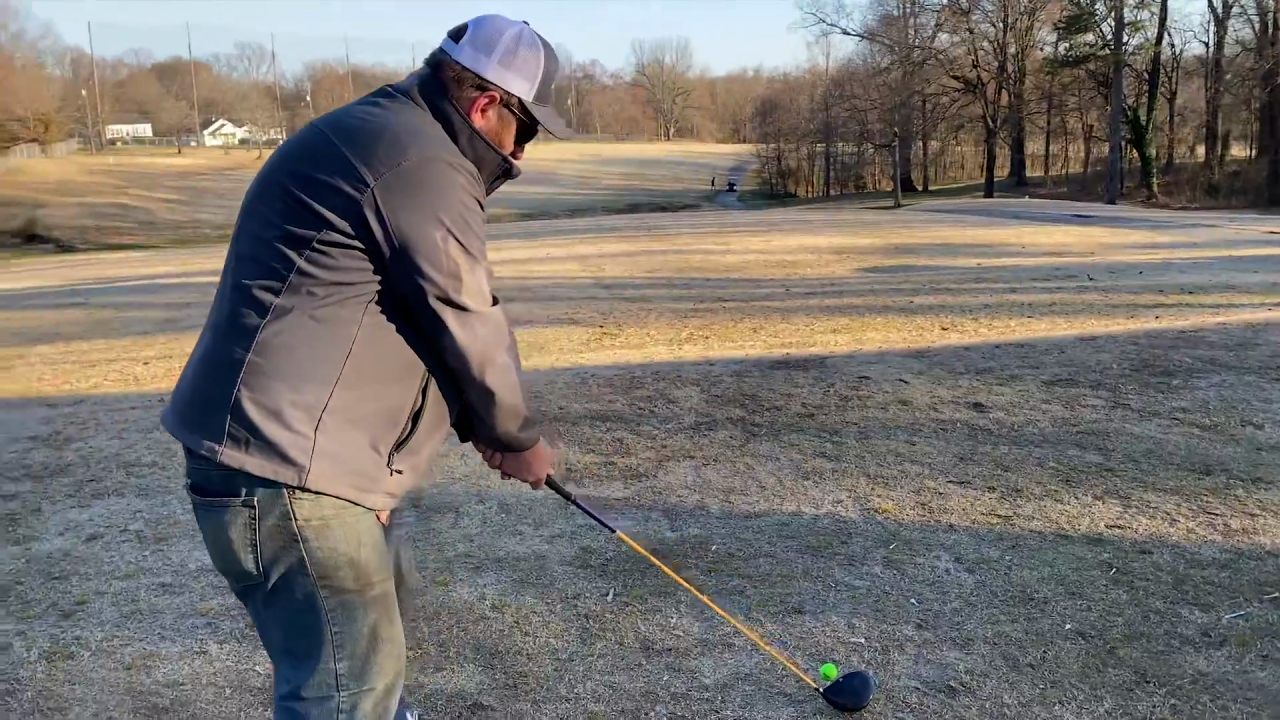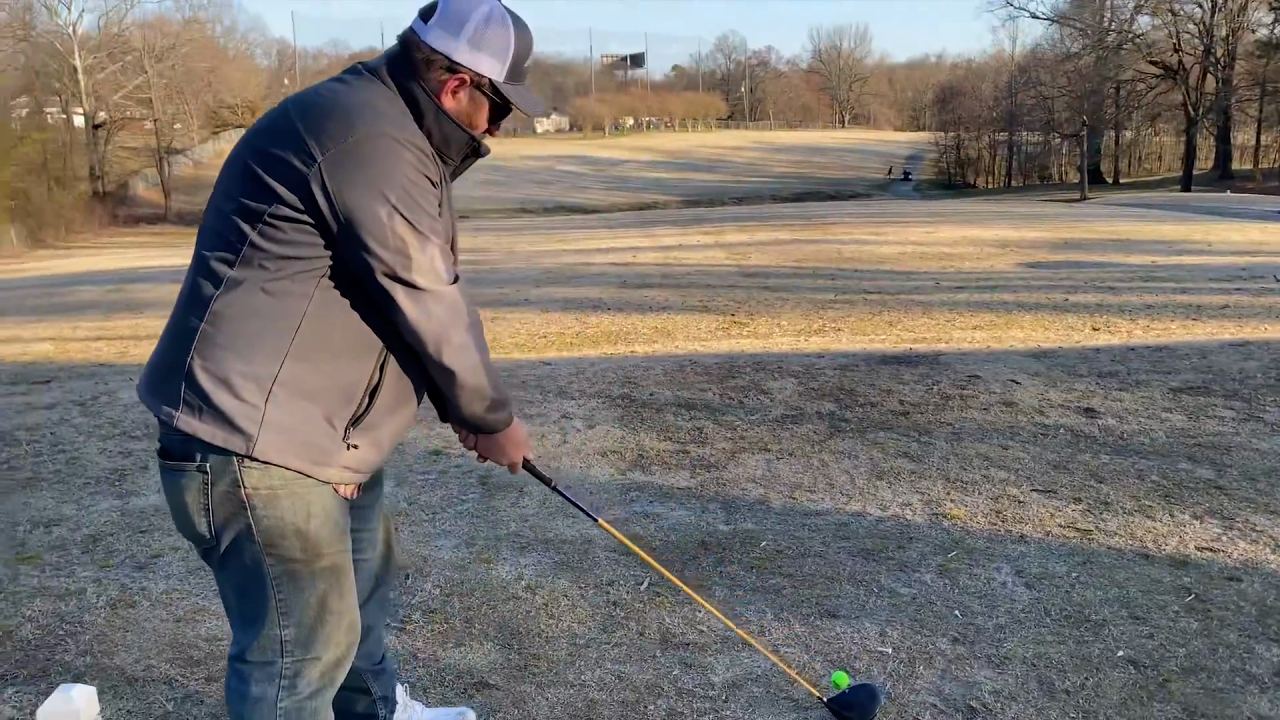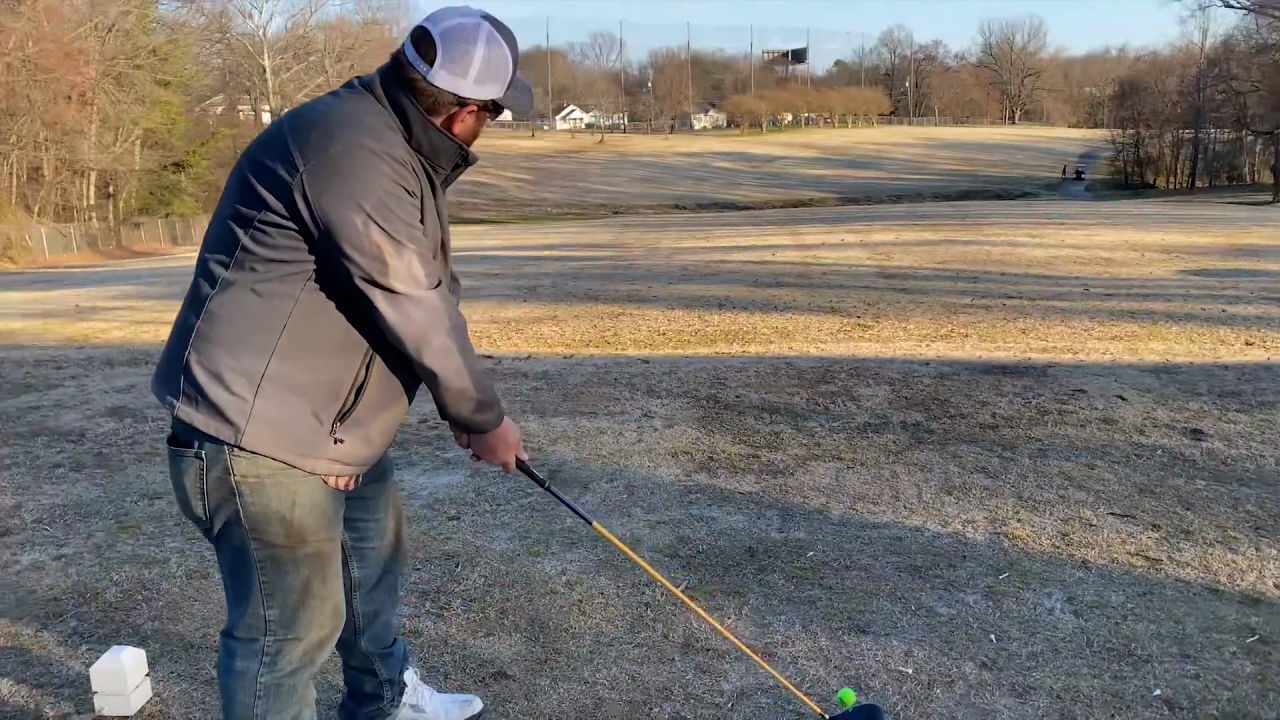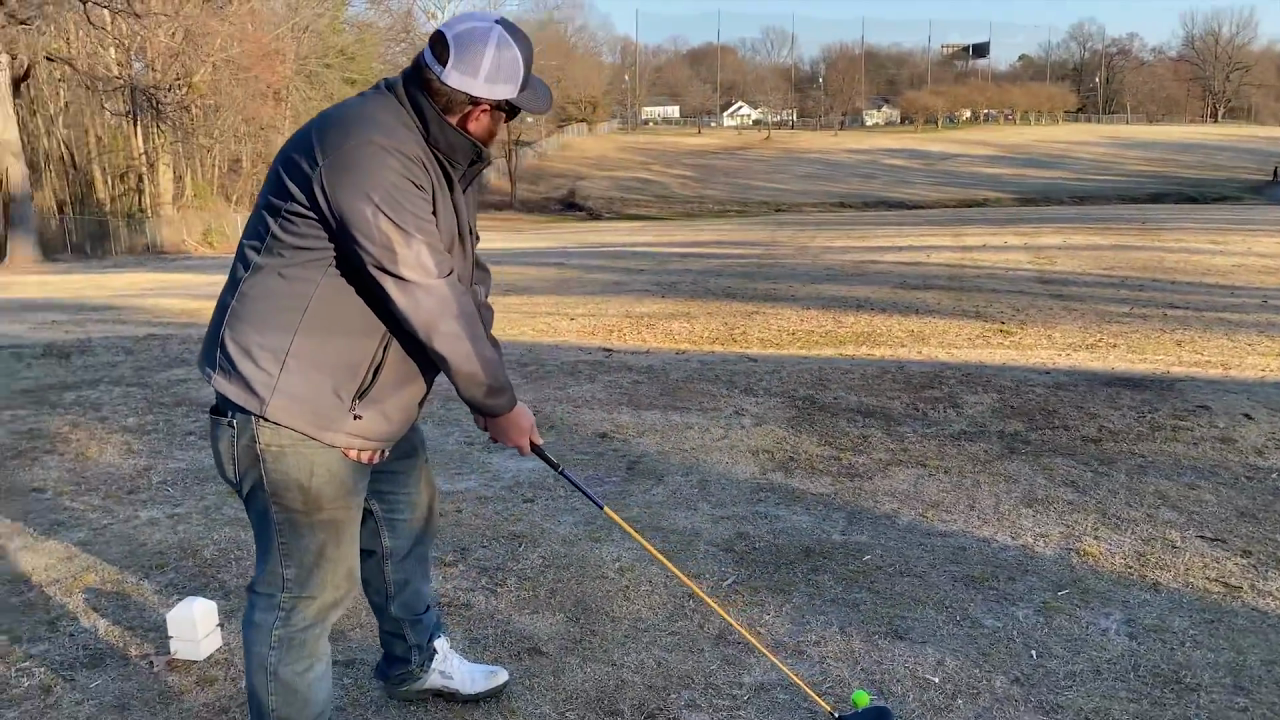
dt=0.7s
person 1, frame 1
left shoulder: (377, 135)
right shoulder: (422, 165)
left elbow: (422, 314)
right elbow: (467, 326)
left wrist: (479, 426)
right wrist: (517, 437)
left hip: (292, 446)
right hip: (286, 463)
left knee: (372, 621)
person 1, frame 2
left shoulder: (380, 123)
right shoulder: (373, 141)
left elbow: (418, 298)
right elbow: (428, 307)
left wrist: (460, 407)
right wrist: (492, 418)
left hip: (311, 423)
right hip: (255, 440)
left knee: (360, 578)
right knee: (300, 649)
person 1, frame 3
left shoulder: (395, 145)
right shoulder: (353, 152)
left elbow: (433, 294)
right elbow: (413, 313)
left wrist: (467, 407)
right wrist: (484, 419)
left hip: (331, 419)
right hip: (260, 432)
left knee: (373, 556)
right knee: (288, 630)
person 1, frame 4
left shoulder: (434, 148)
right shoulder: (370, 149)
left elbow: (463, 282)
right elbow: (428, 303)
left wrist: (490, 390)
right wrist: (499, 402)
left hip: (370, 401)
right hip: (296, 412)
left knee: (405, 526)
right knee: (305, 591)
left ankle: (416, 660)
